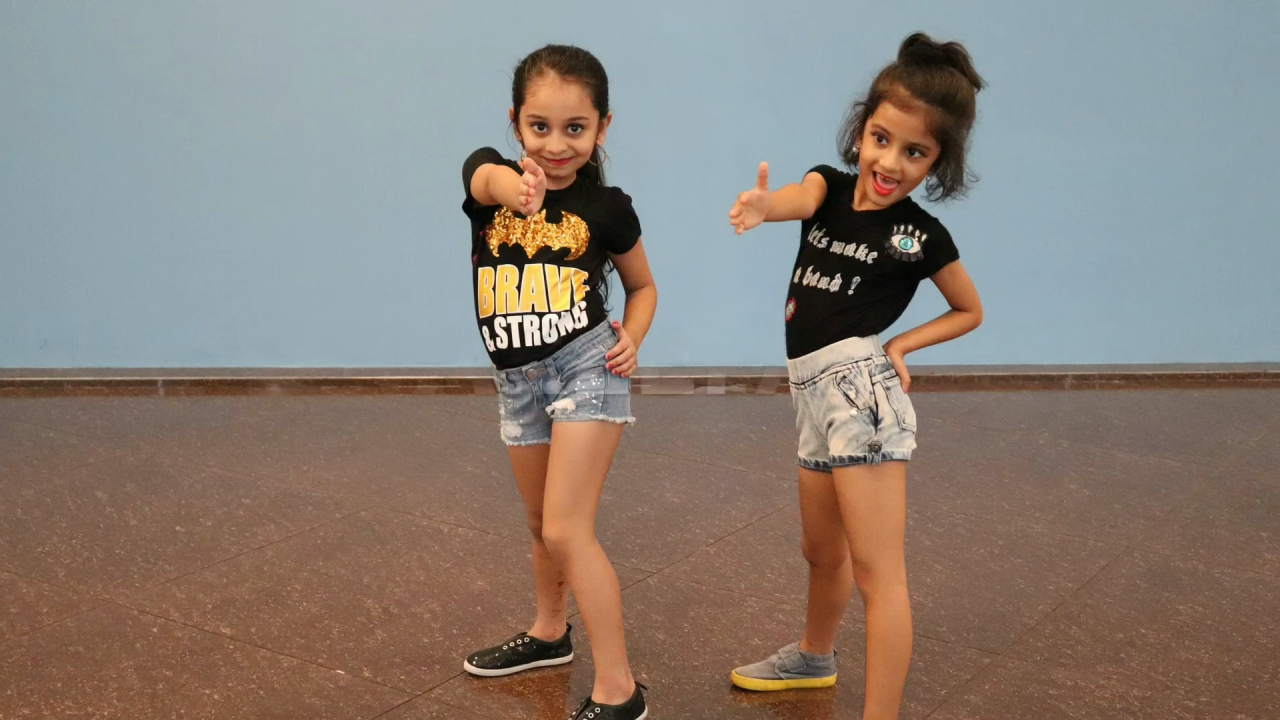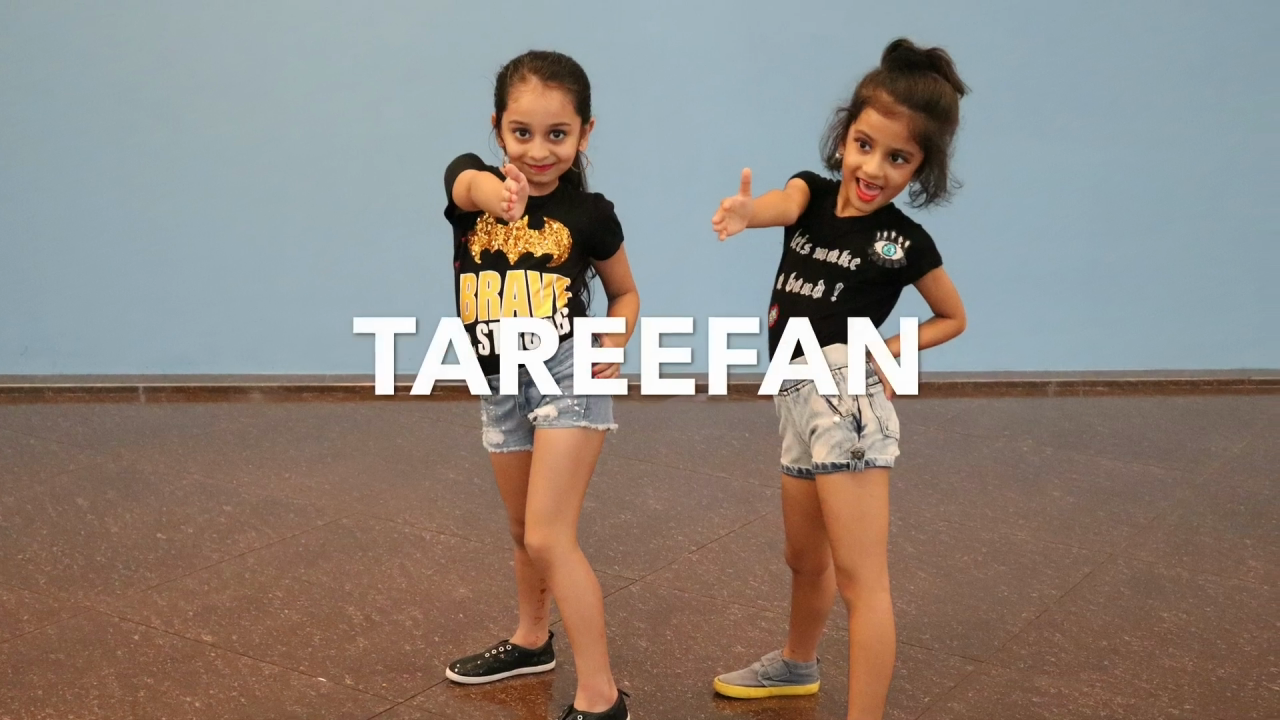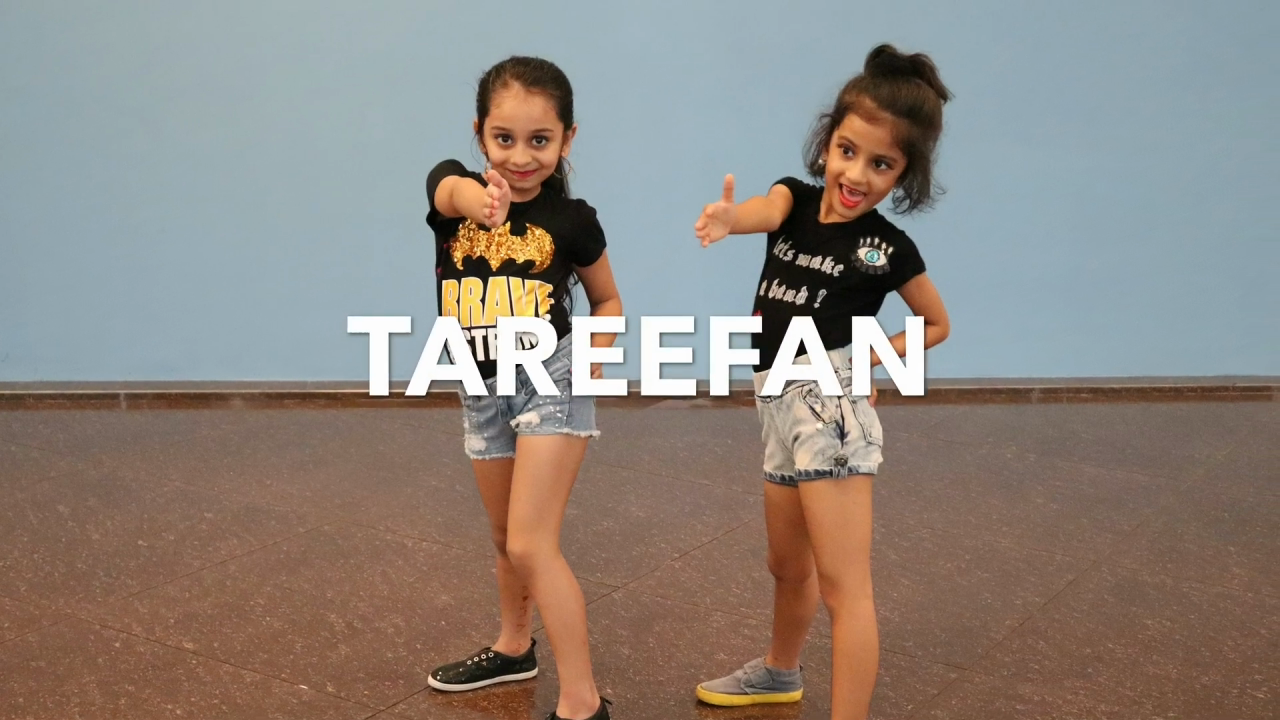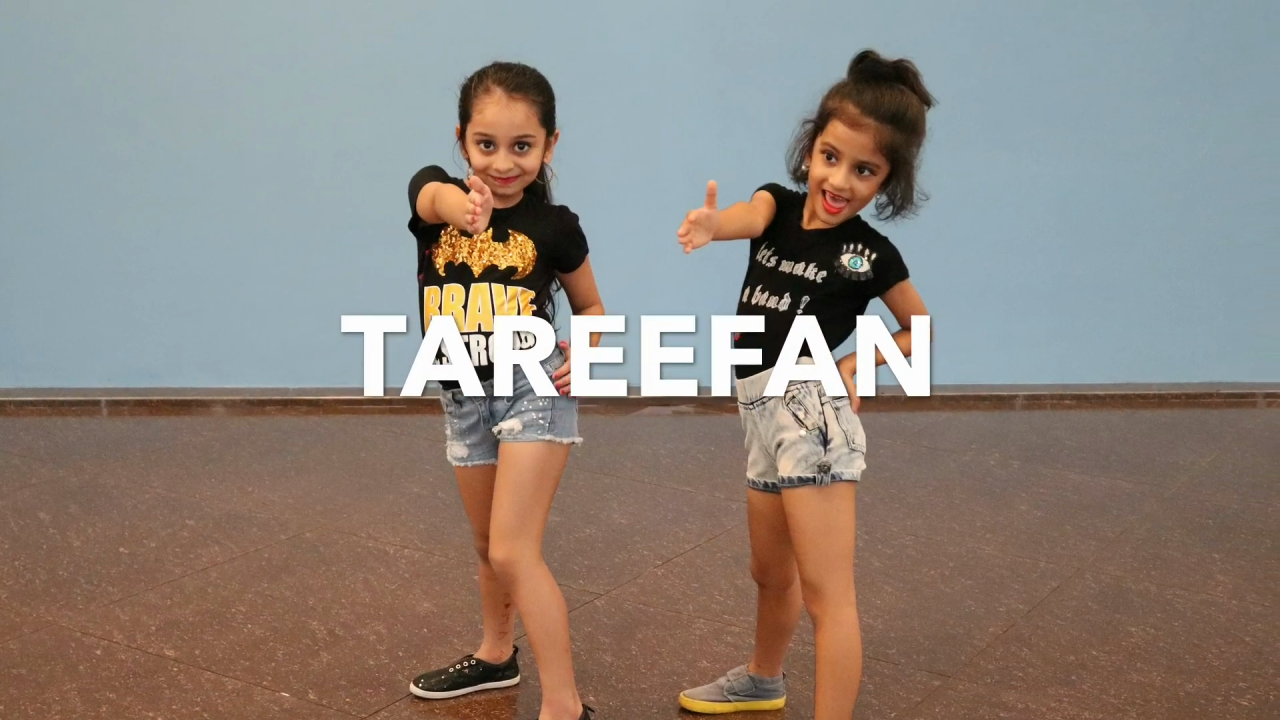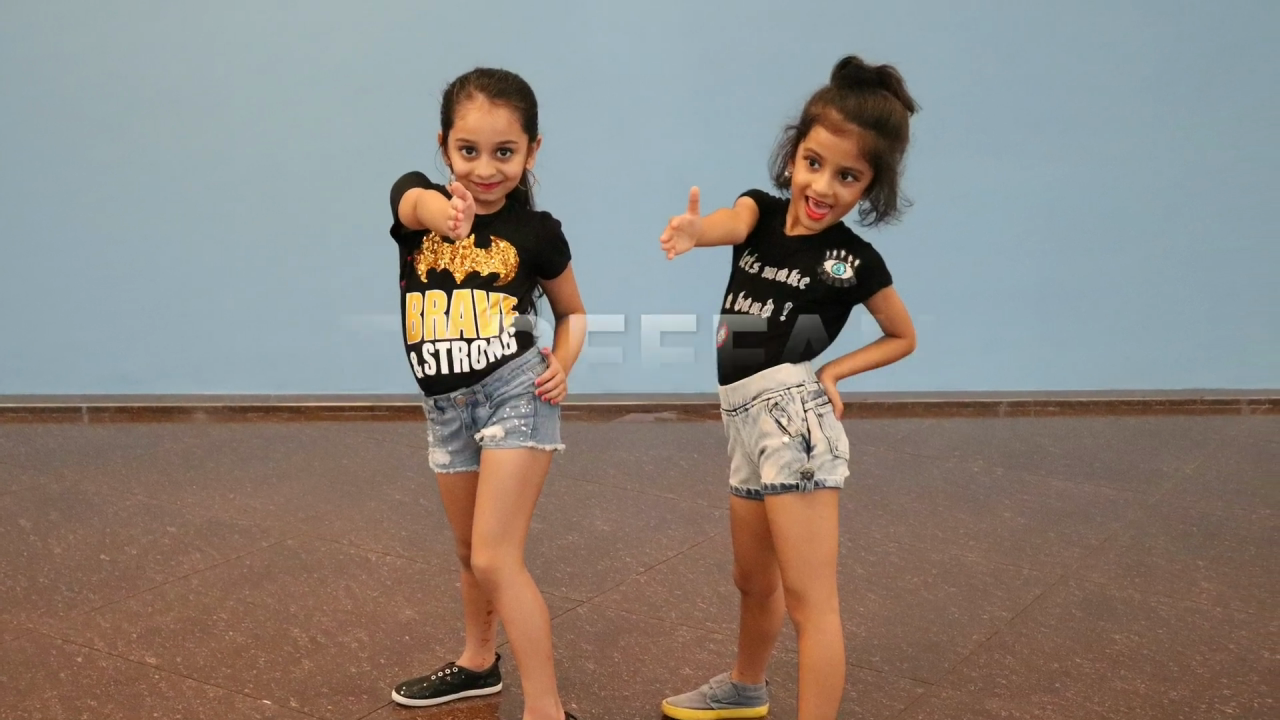
dt=0.5s
person 1, frame 1
left shoulder: (921, 235)
right shoulder: (829, 184)
left elbow: (970, 311)
right elbow: (800, 198)
left wrist: (901, 346)
right wrist: (763, 204)
left hip: (861, 388)
right hip: (815, 390)
left knee: (877, 573)
right knee: (822, 549)
right ankle: (814, 657)
person 1, frame 2
left shoulder: (906, 243)
right shoulder: (813, 190)
left elbow: (953, 319)
right elbow: (783, 204)
left wrist: (885, 352)
right wrist: (746, 210)
left hip: (844, 394)
right hip: (797, 397)
left knee: (860, 579)
right knee: (805, 558)
right ankle: (797, 664)
person 1, frame 3
left shoulder: (889, 249)
right shoulder: (795, 196)
left elbow: (937, 324)
right elbow: (766, 210)
left wrist: (867, 359)
right wrist: (728, 217)
left hip: (827, 400)
right hip: (779, 403)
left knee: (842, 587)
right knee: (788, 564)
person 1, frame 4
left shoulder: (872, 254)
right shoulder: (779, 203)
left elbow: (919, 331)
right elbow: (748, 216)
left wrist: (853, 364)
right wrist: (711, 223)
left hip: (810, 406)
right hip: (762, 409)
left knee: (826, 593)
right knee: (771, 571)
person 1, frame 5
left shoulder: (855, 261)
right shoulder: (761, 209)
left elbow: (903, 336)
right elbow: (730, 224)
left wrist: (833, 371)
right wrist: (693, 229)
left hip: (792, 414)
right hip: (746, 417)
left knee: (809, 600)
right knee: (753, 578)
person 2, frame 1
left shoulder: (607, 206)
right shoulder: (490, 171)
left elbow: (642, 285)
right elbow: (489, 180)
left wrist: (631, 339)
right wrist: (517, 187)
left hip: (586, 366)
right hip: (518, 378)
left knee: (567, 530)
right knee: (540, 524)
right ankle: (548, 632)
person 2, frame 2
left shoulder: (589, 213)
right shoulder: (472, 177)
left elbow: (624, 293)
right elbow: (471, 187)
left wrist: (615, 344)
right wrist: (501, 194)
left hip: (567, 373)
right hip: (499, 385)
left knee: (549, 537)
right knee: (523, 532)
right ankle: (531, 639)
person 2, frame 3
left shoulder: (572, 219)
right shoulder: (455, 184)
left elbow: (607, 299)
right elbow: (453, 192)
left wrist: (596, 353)
right wrist: (482, 201)
left hip: (550, 380)
right hip: (481, 391)
left knee: (531, 544)
right knee: (505, 538)
right ankle: (513, 646)
person 2, frame 4
left shoulder: (554, 225)
right shoulder: (435, 191)
left elbow: (590, 305)
right elbow: (437, 198)
left wrist: (579, 358)
right wrist: (464, 207)
left hip: (532, 387)
right hip: (463, 398)
left knee: (514, 552)
right knee: (487, 545)
right ankle: (495, 654)
person 2, frame 5
left shoulder: (537, 231)
right shoulder: (417, 196)
left elbow: (572, 311)
right elbow: (417, 206)
left wrist: (562, 364)
right wrist: (445, 214)
left hip: (516, 393)
right hip: (446, 405)
left knee: (496, 557)
right knee: (469, 551)
right ankle: (478, 661)
